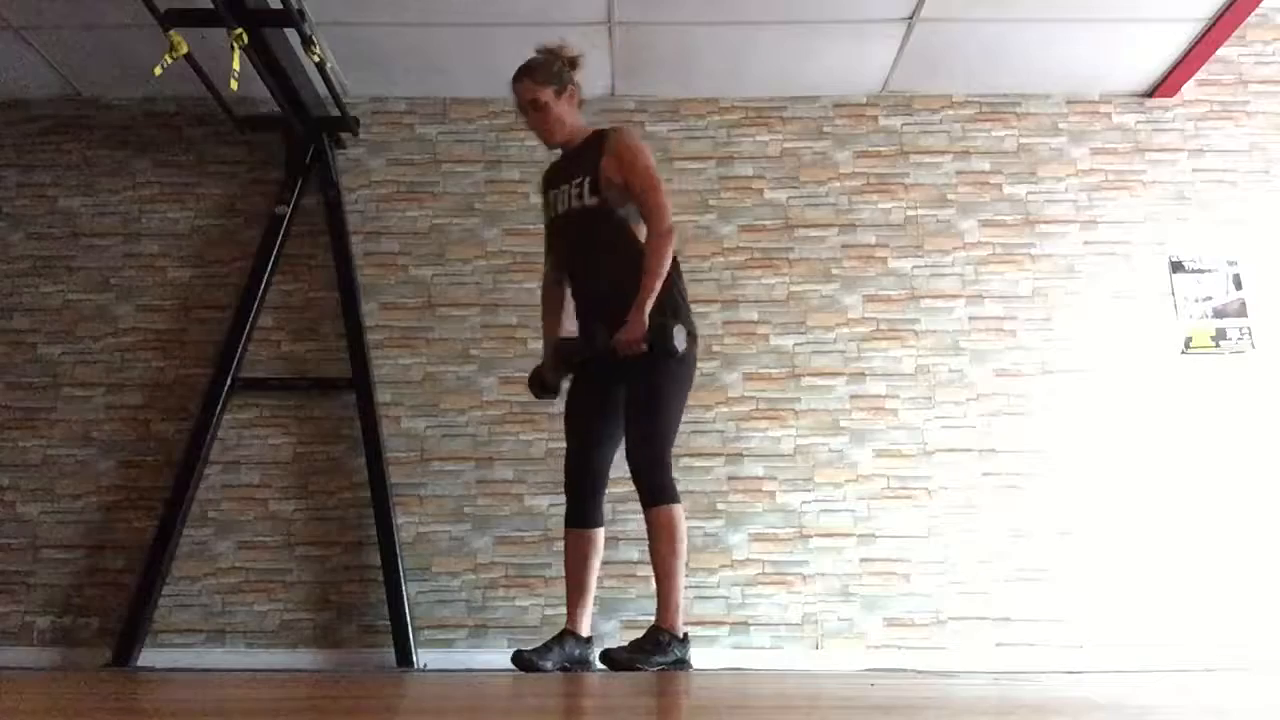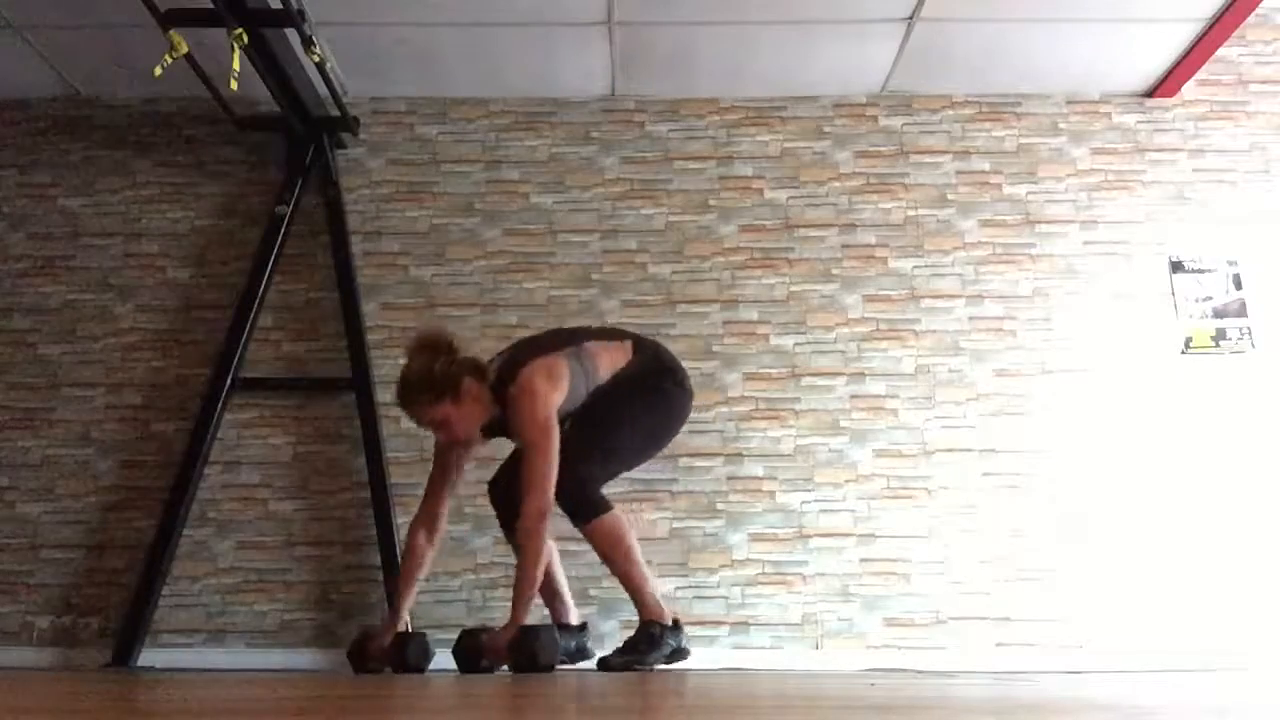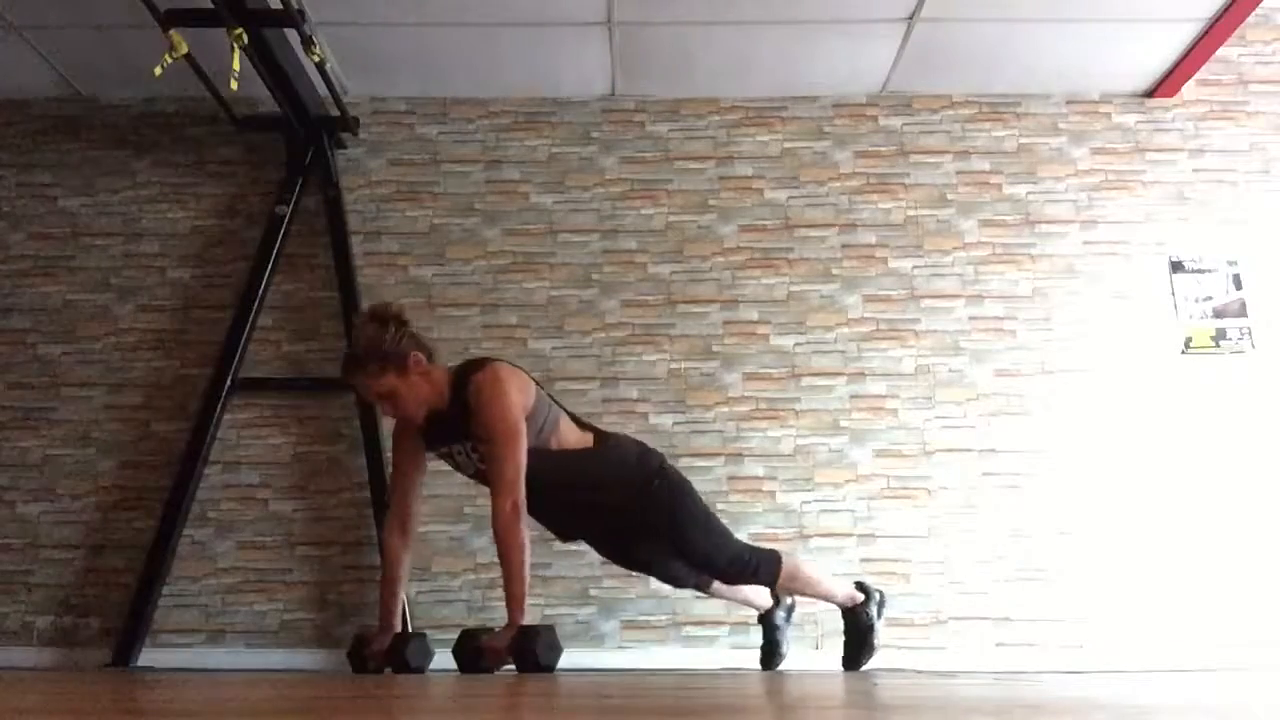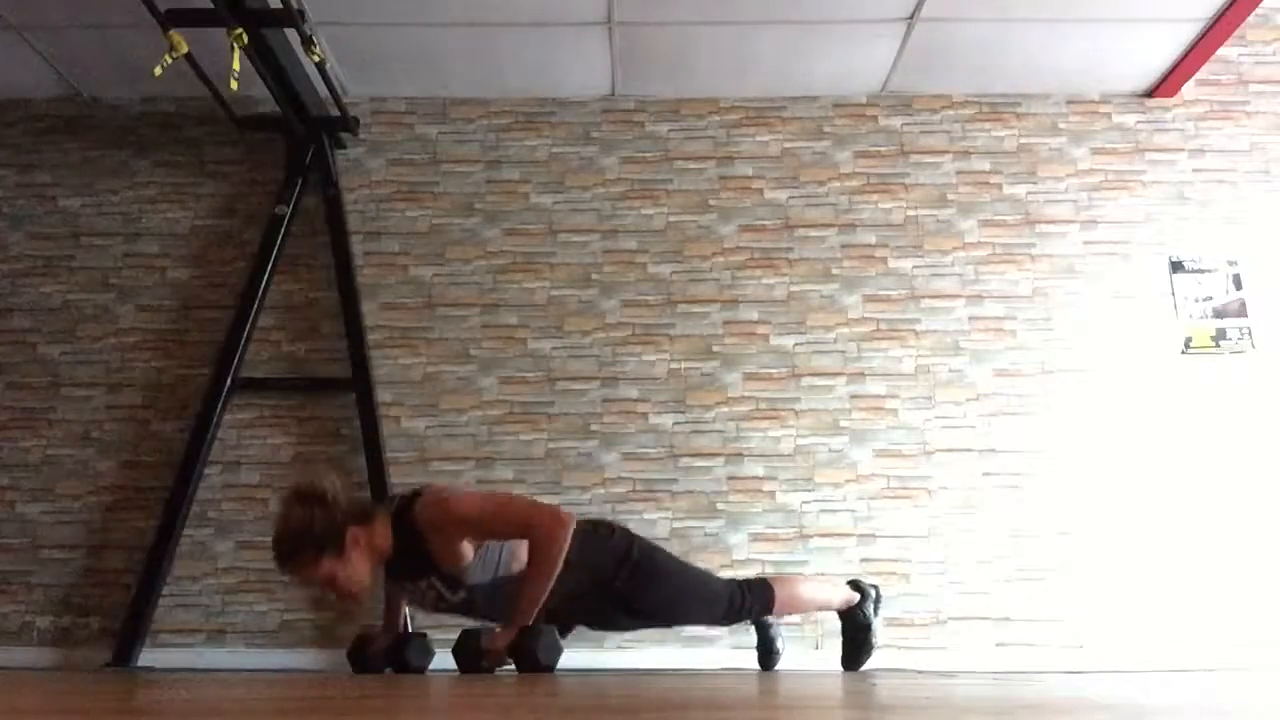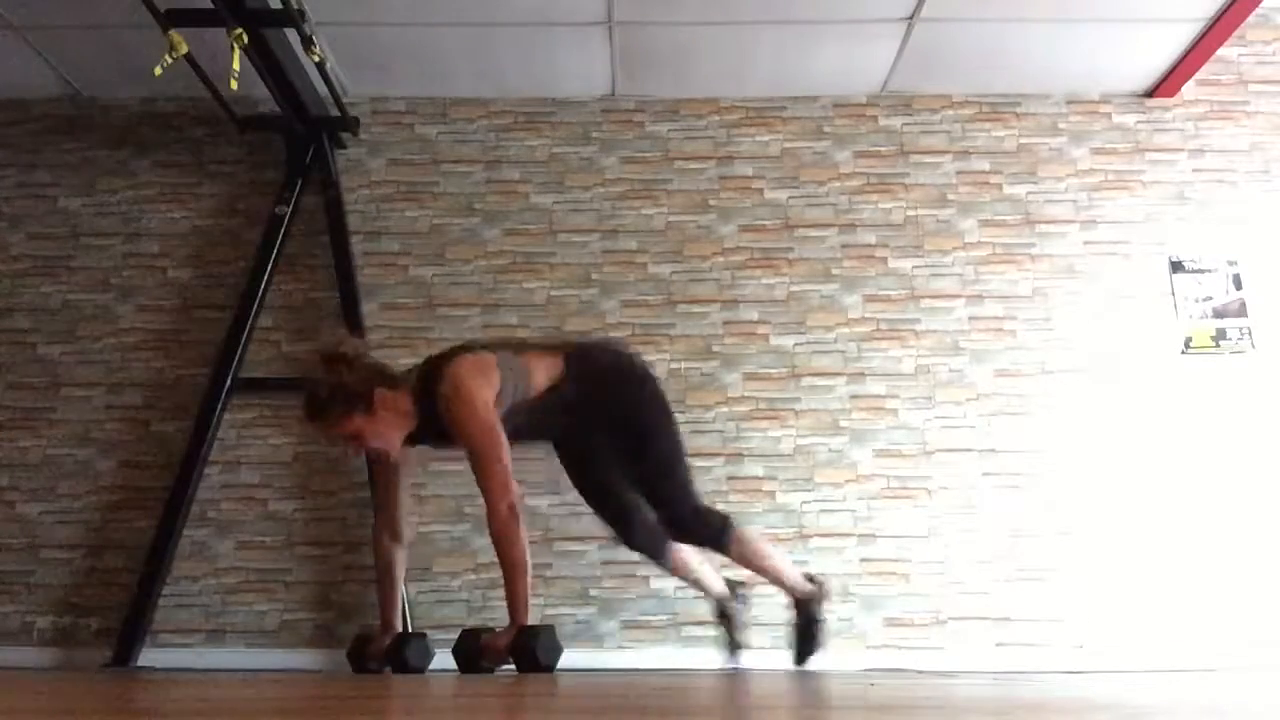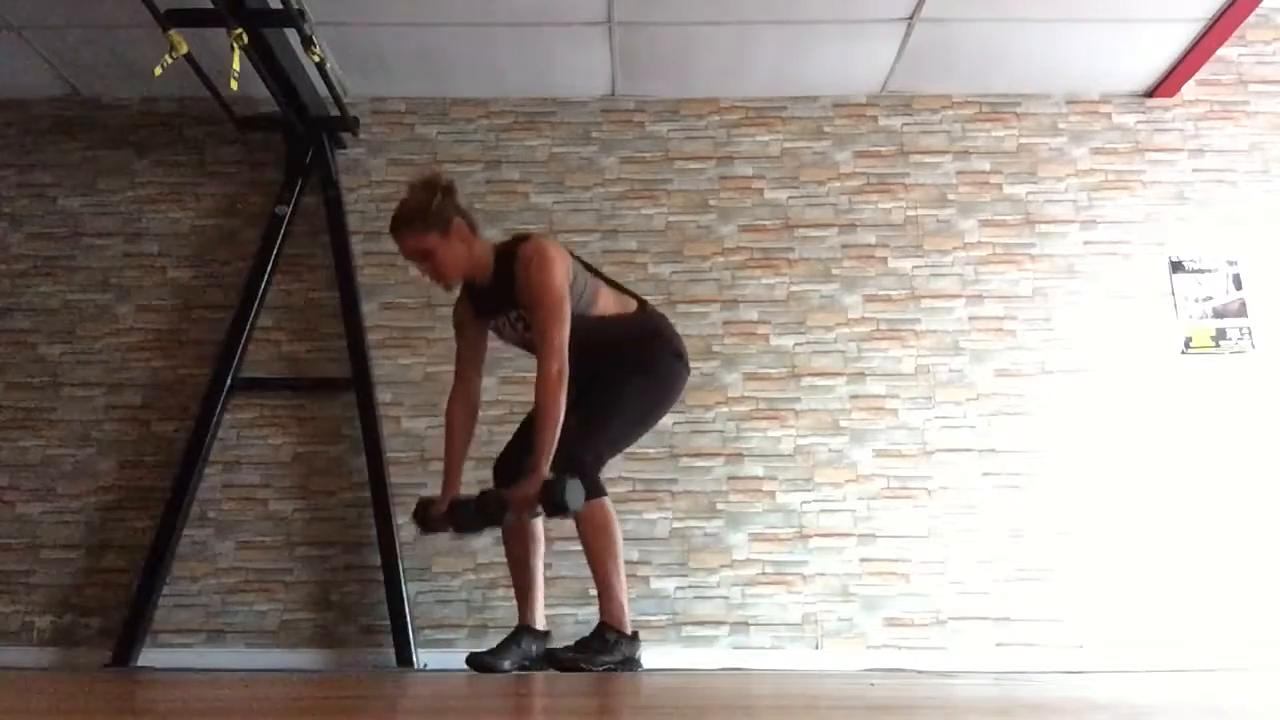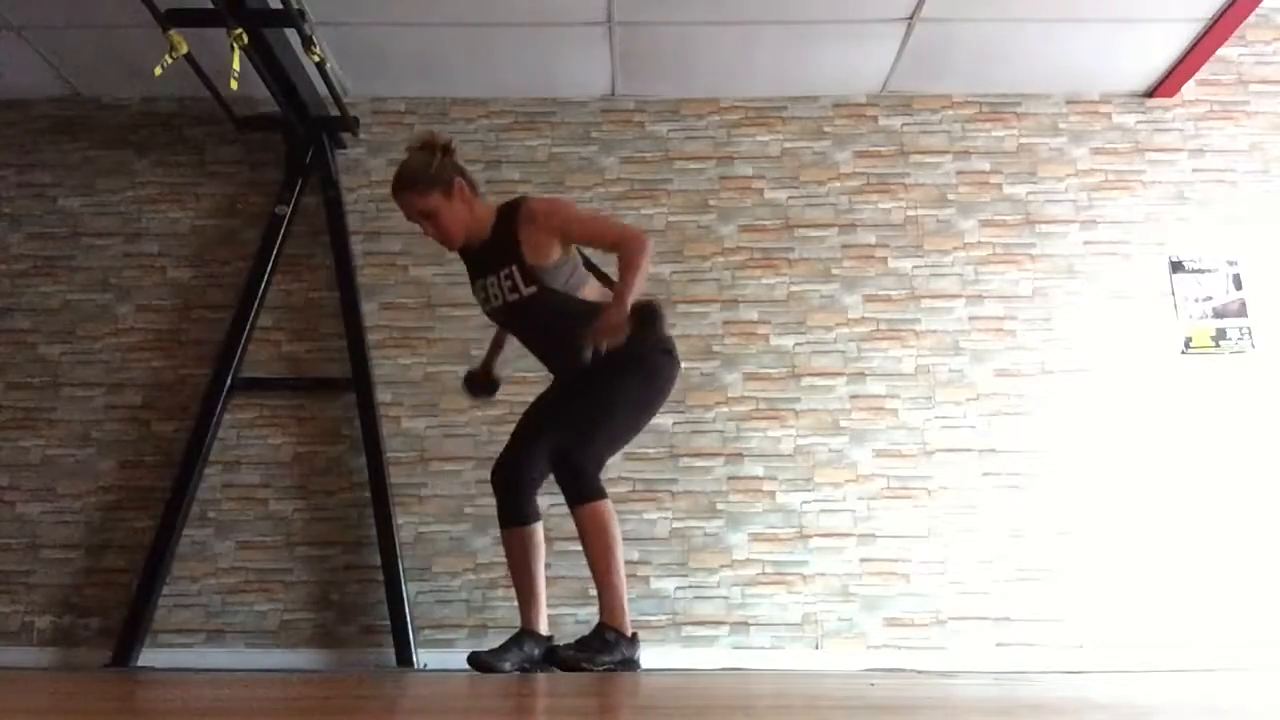
dt=0.5s
person 1, frame 1
left shoulder: (620, 147)
right shoulder: (553, 177)
left elbow: (665, 228)
right elbow: (556, 269)
left wrist: (640, 314)
right wrist: (550, 344)
left hip: (656, 325)
right hip: (608, 334)
left knee: (648, 466)
right knee: (582, 474)
left ankle: (672, 634)
right ankle: (576, 637)
person 1, frame 2
left shoulder: (526, 390)
right shoulder: (465, 412)
left elbow: (537, 512)
right elbow: (428, 524)
left wrist: (516, 625)
right wrist: (394, 624)
left hip: (657, 385)
right hip: (607, 392)
left knee: (571, 482)
right knee: (506, 492)
left ankle: (660, 626)
right ankle: (570, 629)
person 1, frame 3
left shoulder: (488, 386)
right shoulder: (417, 419)
left elbow: (508, 506)
right elbow: (398, 523)
left wrist: (513, 625)
right wrist: (386, 629)
left hip: (628, 479)
right hip: (584, 503)
left knee: (734, 562)
right knee: (687, 573)
left ankle: (857, 601)
right ankle: (770, 608)
person 1, frame 4
left shoulder: (431, 516)
right shoulder: (382, 544)
left elbow: (556, 523)
left wrist: (517, 625)
right wrist: (390, 637)
left hip: (603, 567)
right hip: (569, 589)
left knee: (731, 602)
left ankle: (854, 597)
right ankle: (762, 619)
person 1, frame 5
left shoulder: (459, 386)
right shoulder: (389, 424)
left elbow: (504, 508)
right elbow: (389, 533)
left wrist: (519, 624)
right wrist: (390, 628)
left hip: (617, 391)
right hip: (578, 409)
left knee: (684, 516)
right knee: (630, 526)
left ankle: (804, 592)
right ankle: (724, 596)
person 1, frame 6
left shoulder: (534, 256)
right shoulder: (471, 302)
left elbow: (555, 366)
right elbow: (464, 393)
left wrist: (541, 472)
right wrist: (450, 489)
left hip: (650, 358)
right hip: (594, 368)
left knee: (573, 460)
right knee: (511, 471)
left ankle: (618, 638)
right ankle: (532, 632)
person 1, frame 7
left shoulder: (533, 218)
right shoulder: (473, 256)
left elbow: (635, 242)
left wrist: (623, 310)
right wrist: (492, 357)
left hip: (638, 359)
right hip: (582, 370)
left knee: (573, 457)
right knee: (512, 475)
left ankle: (617, 635)
right ankle: (534, 634)
